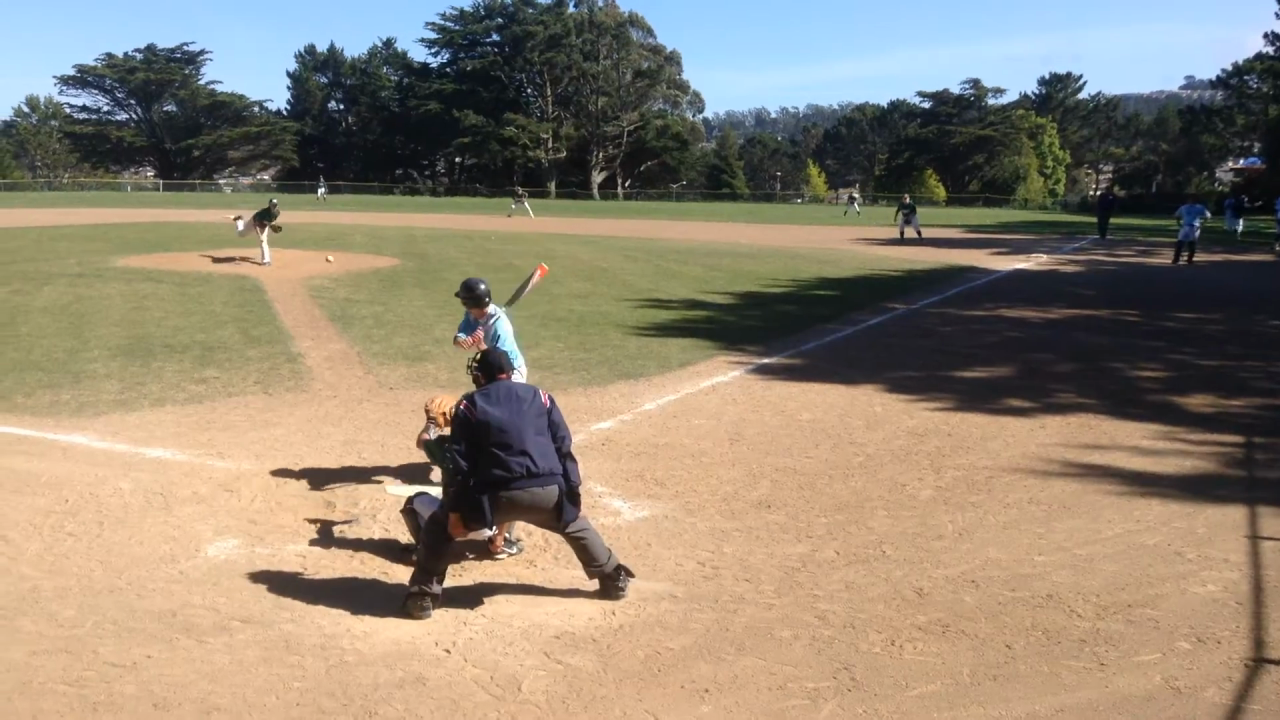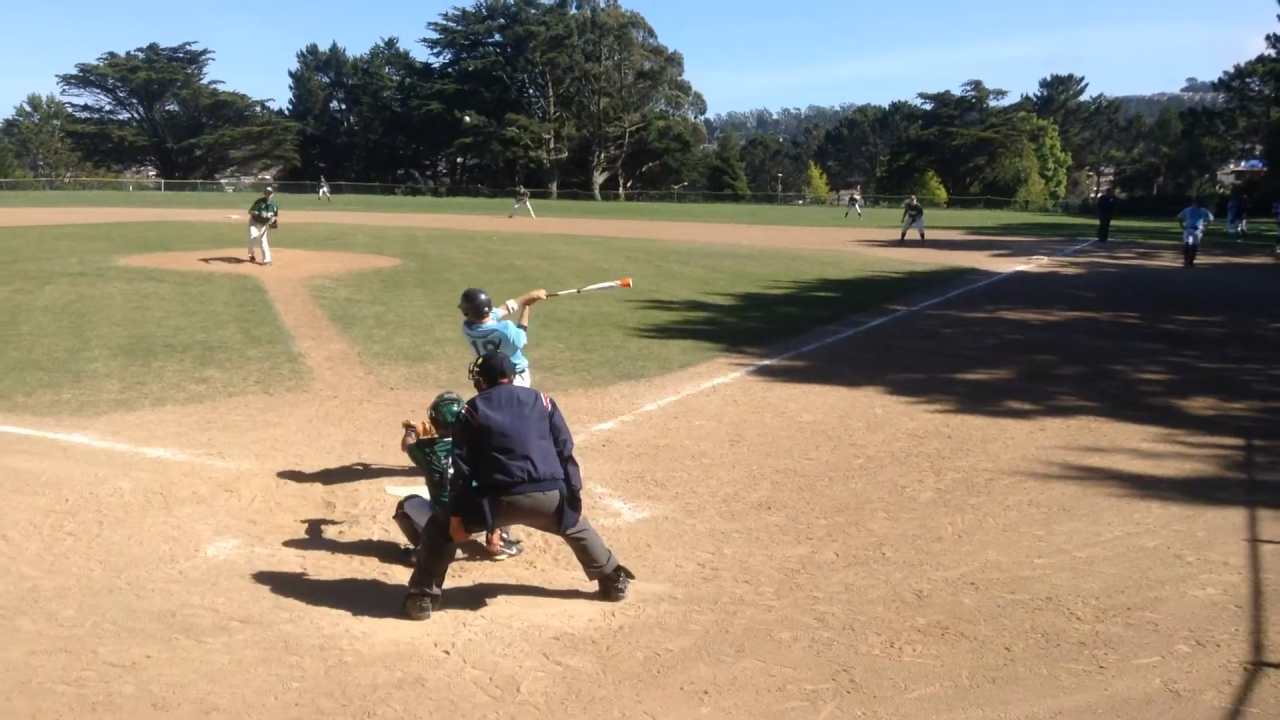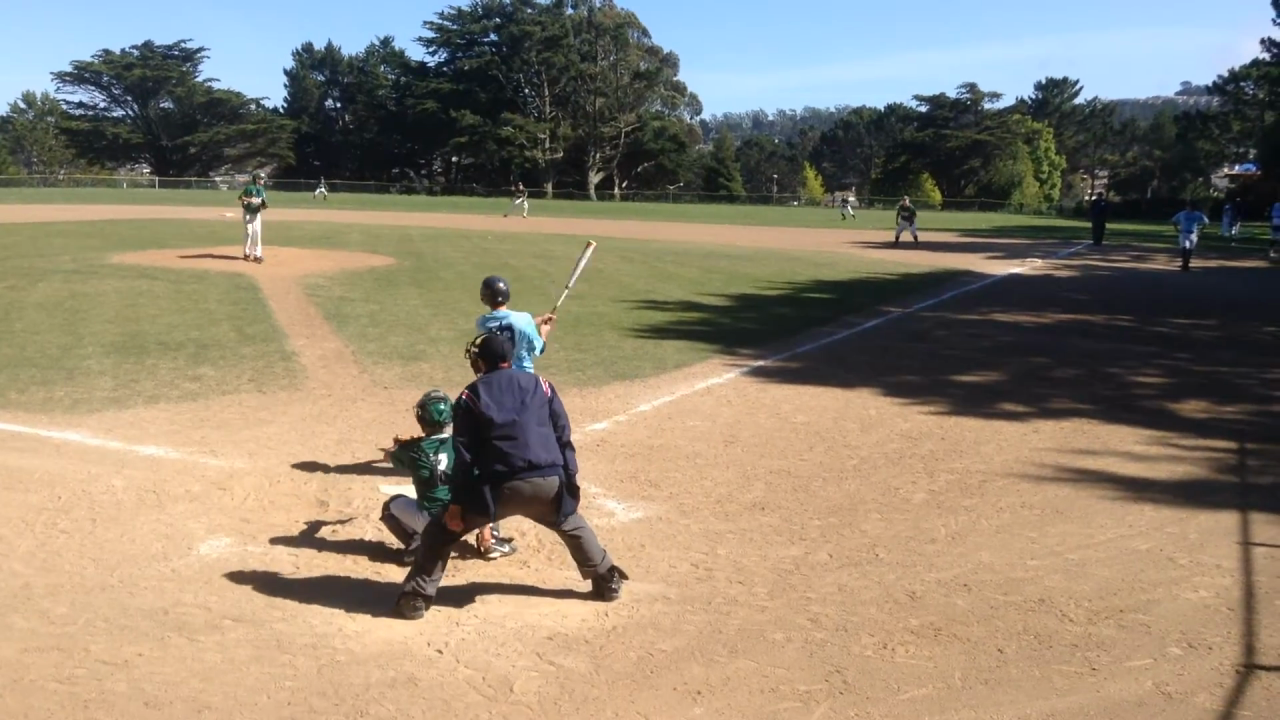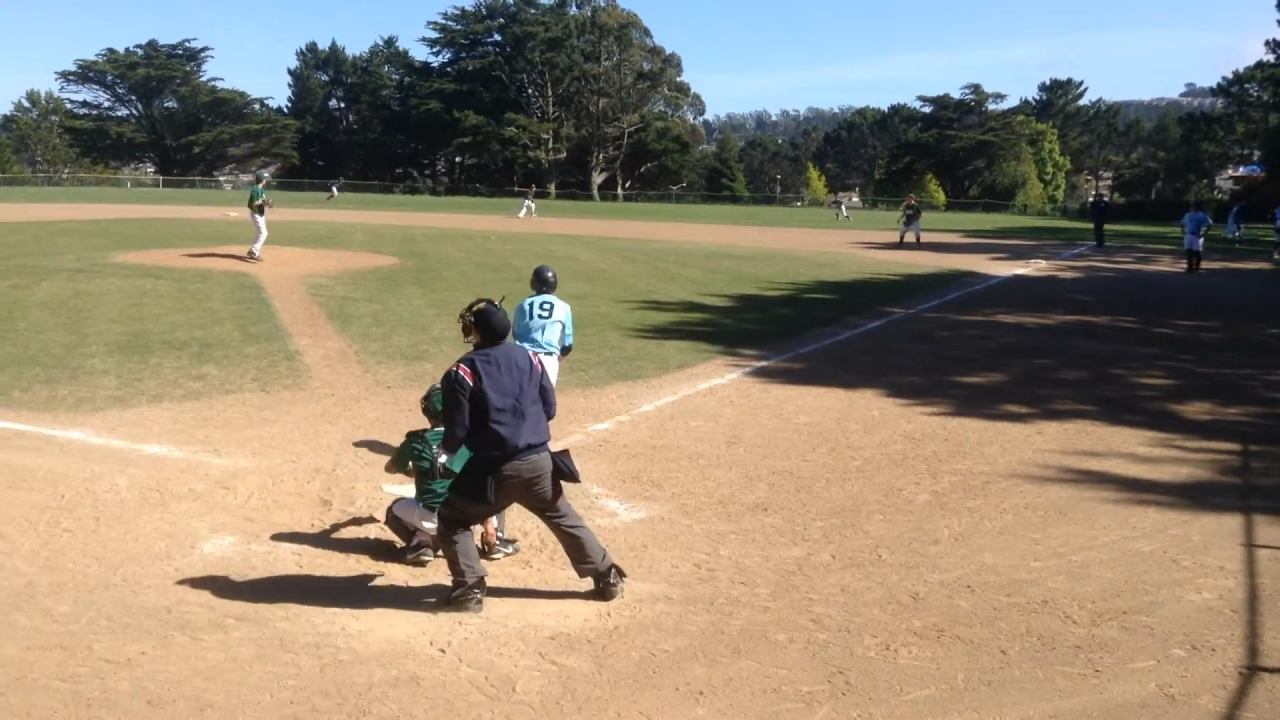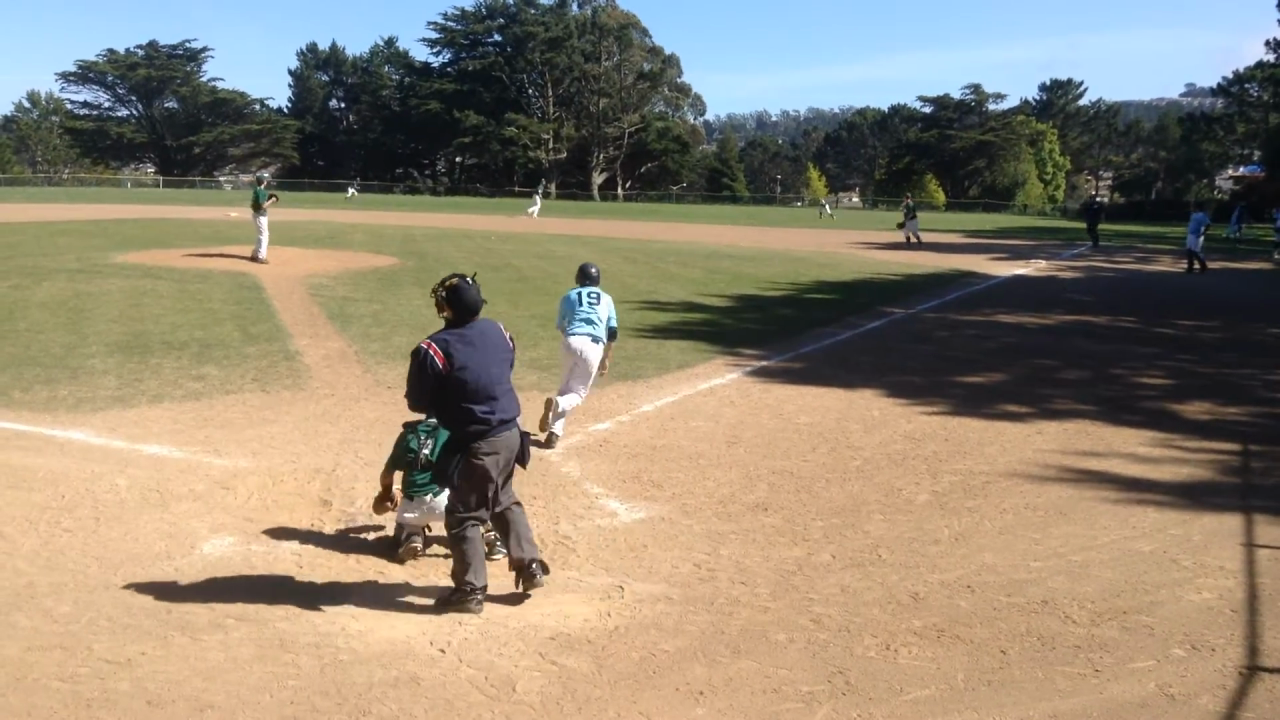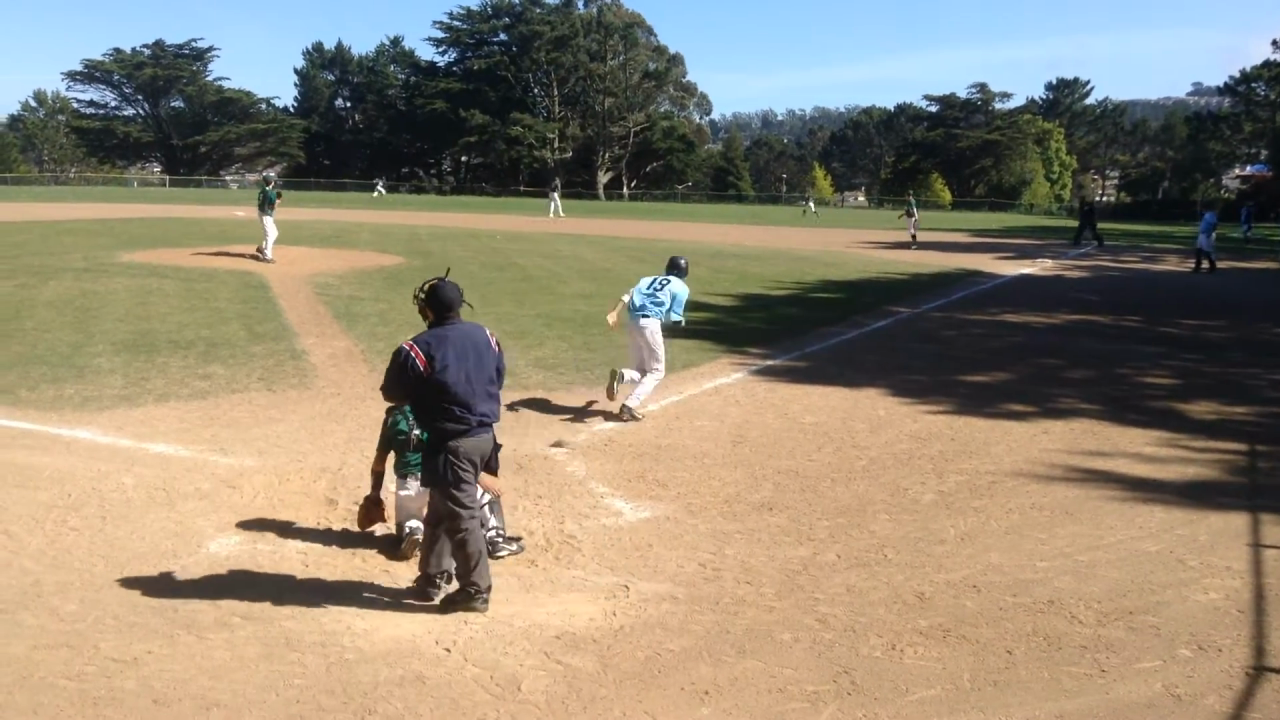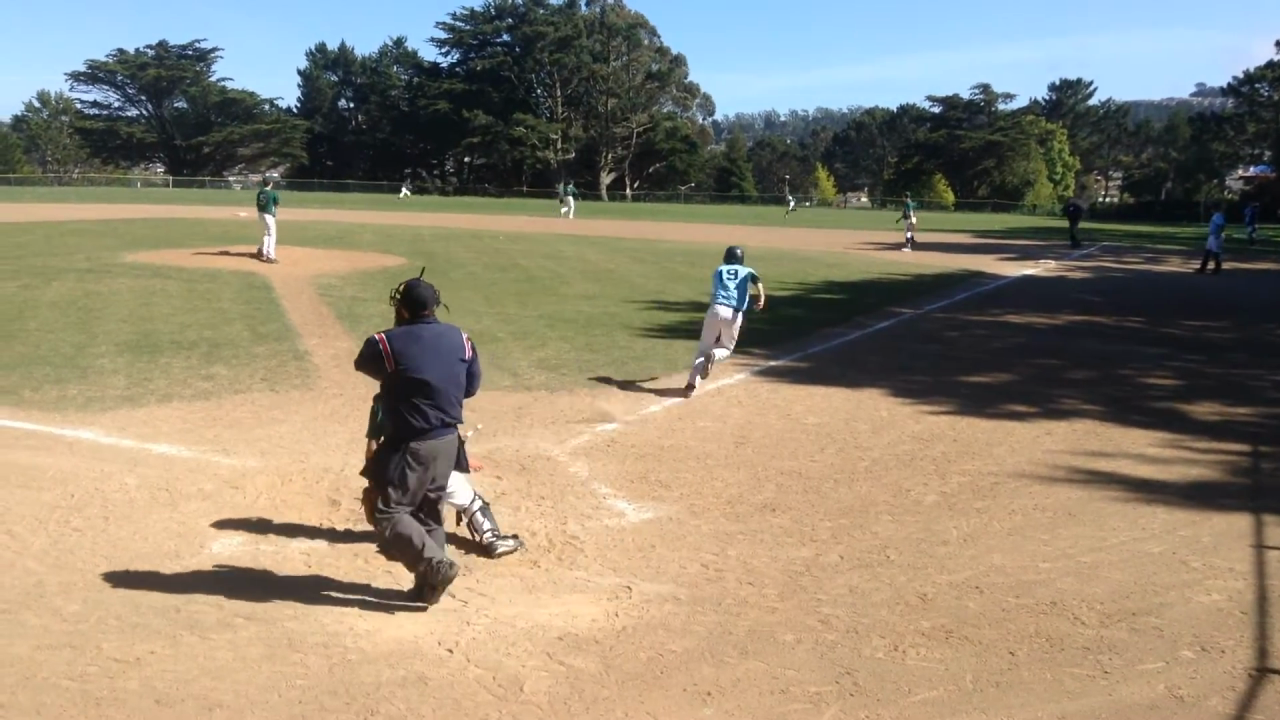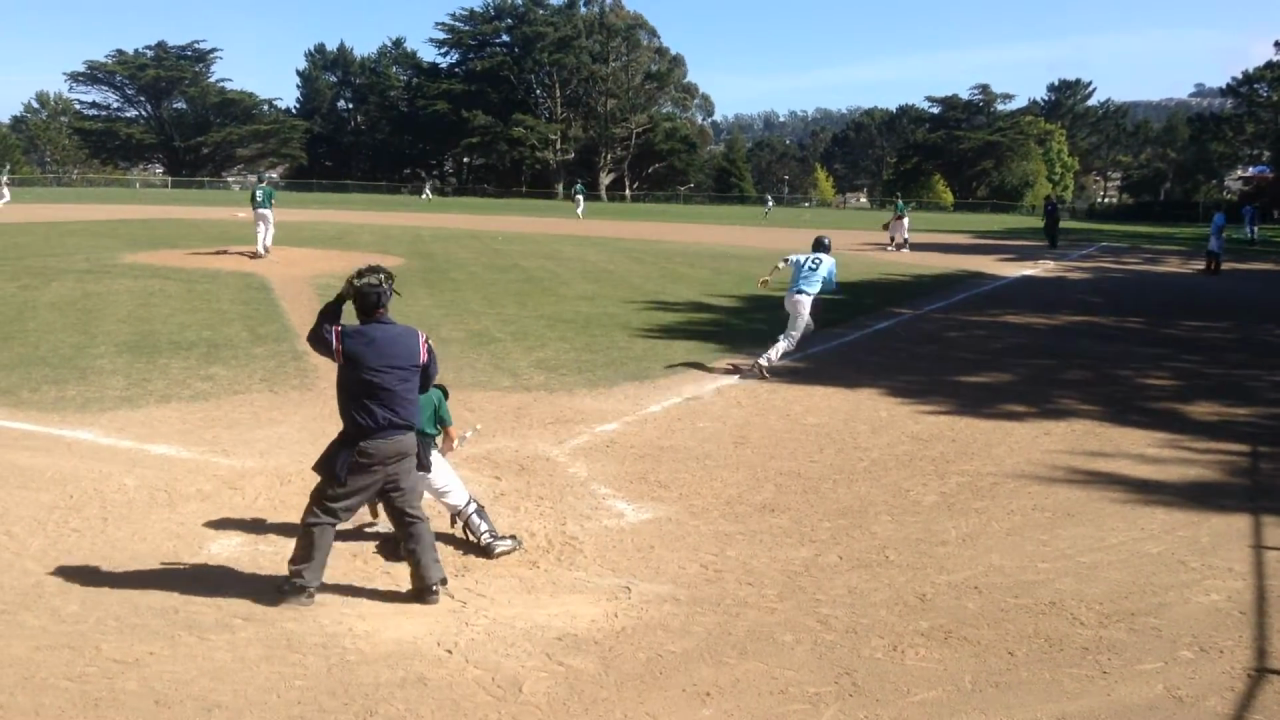
dt=0.3s
person 1, frame 1
left shoulder: (469, 406)
right shoulder: (540, 397)
left elbow: (462, 464)
right elbow: (564, 448)
left wrist: (455, 511)
right wrist: (573, 494)
left hip: (500, 496)
right hip: (548, 493)
left knee: (438, 526)
right knee: (575, 522)
left ankle: (424, 596)
right ankle: (613, 579)
person 1, frame 2
left shoulder: (472, 411)
right shoulder: (542, 401)
left elbow: (463, 469)
right elbow: (566, 452)
left wrist: (457, 515)
right wrist: (574, 497)
left hip: (501, 500)
right hip: (550, 496)
left knee: (439, 528)
right knee: (576, 523)
left ankle: (422, 597)
right ankle: (613, 580)
person 1, frame 3
left shoulder: (470, 397)
right shoulder: (541, 386)
left elbow: (464, 455)
right elbow: (564, 438)
left wrist: (456, 504)
right wrist: (568, 482)
left hip: (502, 487)
right hip: (549, 482)
left knee: (440, 529)
right knee: (570, 522)
left ankle: (416, 597)
right ankle: (607, 580)
person 1, frame 4
left shoulder: (462, 372)
right shoulder: (528, 357)
left elbow: (458, 432)
right elbow: (548, 408)
left wrist: (446, 447)
left hip: (496, 468)
right hip: (538, 460)
left knee: (452, 520)
right knee: (563, 518)
left ankle: (469, 588)
right ankle: (606, 576)
person 1, frame 5
left shoulder: (433, 349)
right shoulder: (498, 332)
left elbow: (419, 404)
left hip: (474, 445)
right hip: (510, 435)
left knee: (465, 517)
right knee: (505, 505)
left ankle: (469, 592)
right ankle: (529, 565)
person 1, frame 6
left shoulder: (416, 350)
right shoulder: (485, 336)
left elbow: (393, 394)
right elbow: (498, 380)
left hip: (452, 444)
right hip: (484, 437)
left knee: (461, 515)
right knee: (442, 509)
left ankle: (475, 590)
right ankle: (432, 578)
person 1, frame 7
left shoulder: (388, 342)
right shoulder: (460, 339)
left elbow: (363, 364)
right elbow: (471, 387)
left hip: (411, 445)
right hip: (447, 441)
left knee: (388, 512)
right knee: (429, 514)
left ankle: (435, 565)
right ankle: (429, 582)
person 1, frame 8
left shoulder: (345, 340)
right shoulder: (416, 340)
left elbow: (316, 335)
right elbow: (427, 381)
left wrist: (341, 297)
left hip: (364, 446)
right hip: (404, 443)
left knee: (323, 510)
right knee: (410, 514)
left ankle: (303, 584)
right ankle: (429, 583)
